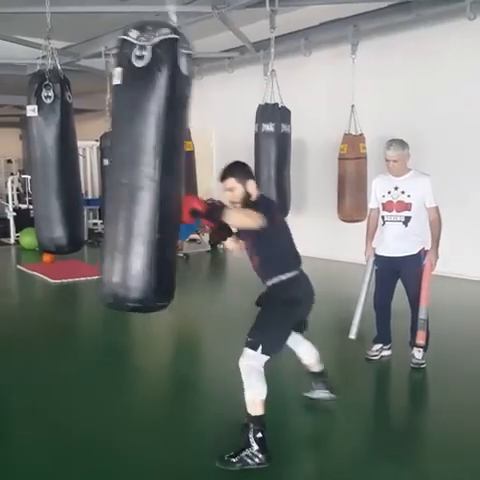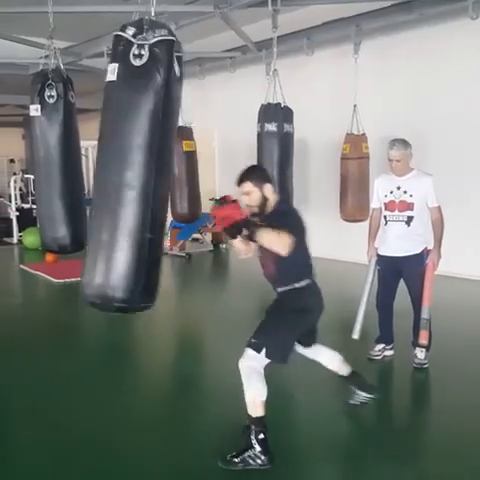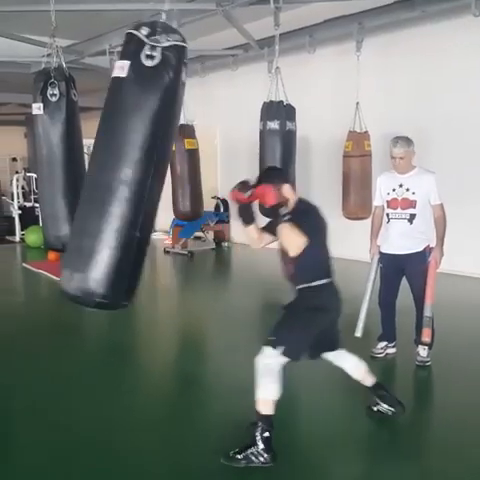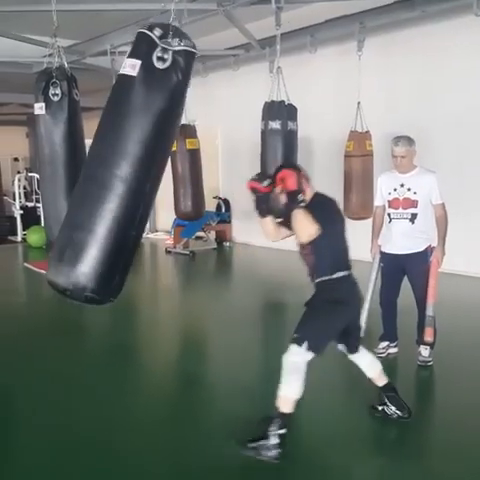
dt=0.1s
person 1, frame 1
left shoulder: (264, 206)
right shoulder: (250, 209)
left elbow: (251, 220)
right elbow: (241, 245)
left wrist: (208, 210)
right wrist: (227, 237)
left hip: (288, 292)
right hip: (295, 290)
left knee: (250, 362)
right knee: (293, 338)
left ankle: (257, 446)
right ankle: (321, 383)
person 1, frame 2
left shoulder: (284, 216)
right shoulder: (266, 217)
left elbow: (283, 246)
right elbow: (245, 249)
left wrist: (246, 225)
right wrist: (235, 231)
left hip: (296, 300)
right hip: (302, 297)
left knee: (249, 362)
right knee: (307, 347)
left ankle: (258, 447)
right ankle: (361, 387)
person 1, frame 3
left shoulder: (307, 213)
right shoulder: (288, 216)
left elbow: (294, 247)
right elbow: (257, 240)
left wrist: (278, 212)
right wrist: (245, 211)
left hip: (315, 299)
right hip: (323, 298)
left knee: (267, 361)
right knee: (333, 352)
left ankle: (262, 445)
right ankle: (386, 400)
person 1, frame 4
left shoulder: (324, 206)
right shoulder: (306, 208)
left elbow: (305, 235)
right elbow: (274, 234)
left wrist: (295, 199)
right wrist: (262, 203)
left hip: (335, 293)
right hip: (342, 293)
left knee: (294, 358)
right knee: (354, 350)
left ankle: (275, 437)
right ankle: (395, 403)
person 2, frame 1
left shoulder: (423, 181)
right shoulder: (378, 182)
left elbow: (434, 216)
left wrist: (433, 249)
right wrist: (369, 244)
left hip: (413, 254)
right hip: (383, 254)
left knee: (417, 303)
right knee: (381, 301)
left ankle: (418, 348)
right ankle: (382, 343)
person 2, frame 2
left shoulder: (425, 181)
right shoulder: (381, 182)
left elbow: (436, 216)
left wrist: (436, 248)
right wrist: (371, 244)
left hip: (415, 254)
right hip: (386, 253)
left knee: (420, 303)
right knee: (383, 301)
left ankle: (421, 348)
right ankle: (385, 343)
person 2, frame 3
left shoulder: (427, 179)
right shoulder: (383, 179)
left elbow: (439, 213)
left wrist: (438, 246)
right wrist: (373, 241)
left hip: (418, 251)
right hip: (388, 251)
left knee: (422, 300)
right knee: (386, 299)
left ankle: (423, 345)
right ankle: (387, 341)
person 2, frame 4
left shoulder: (428, 178)
right shoulder: (384, 179)
left elbow: (440, 213)
left wrist: (440, 245)
right wrist: (375, 241)
left hip: (419, 251)
right hip: (389, 251)
left knee: (424, 300)
right knee: (387, 299)
left ankle: (425, 345)
right ankle: (389, 341)
